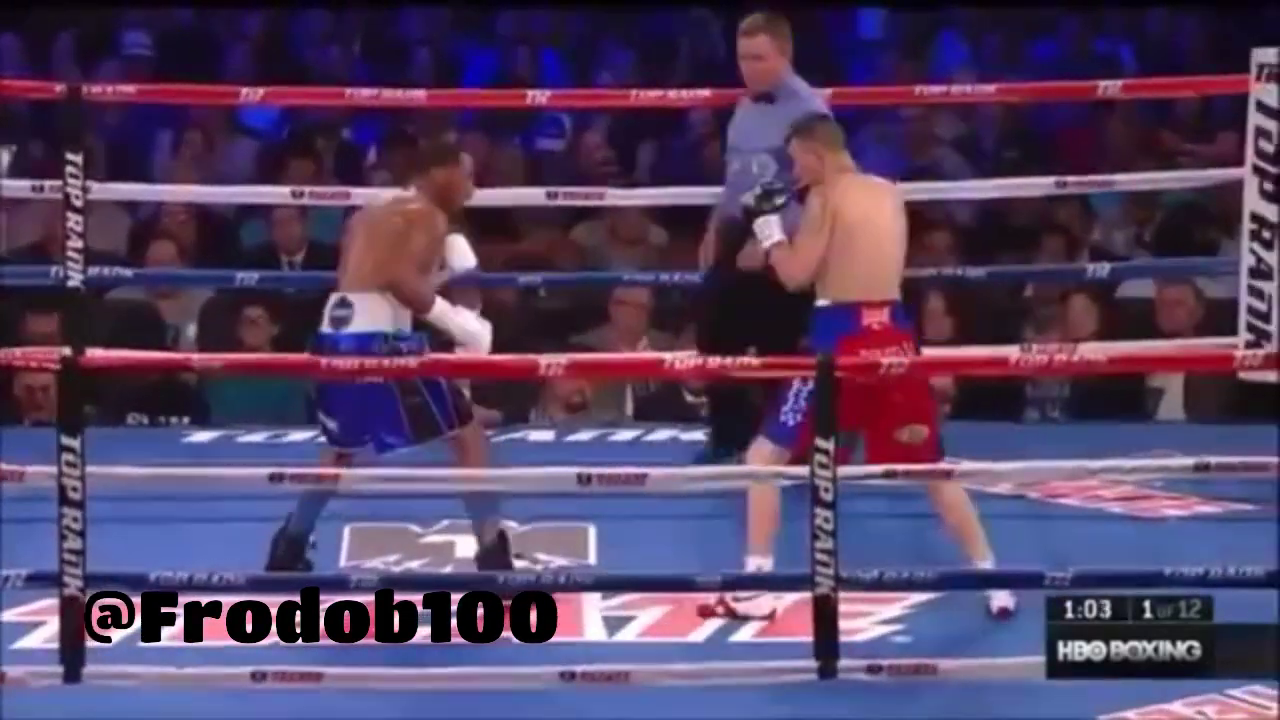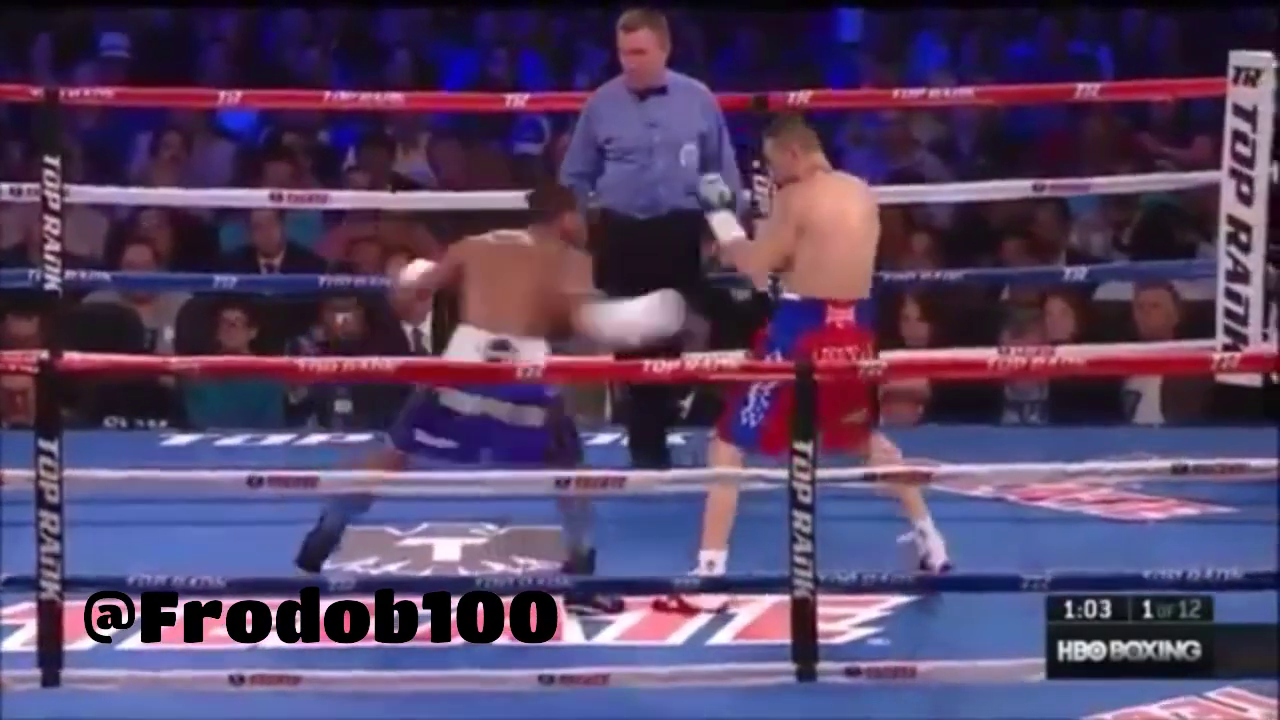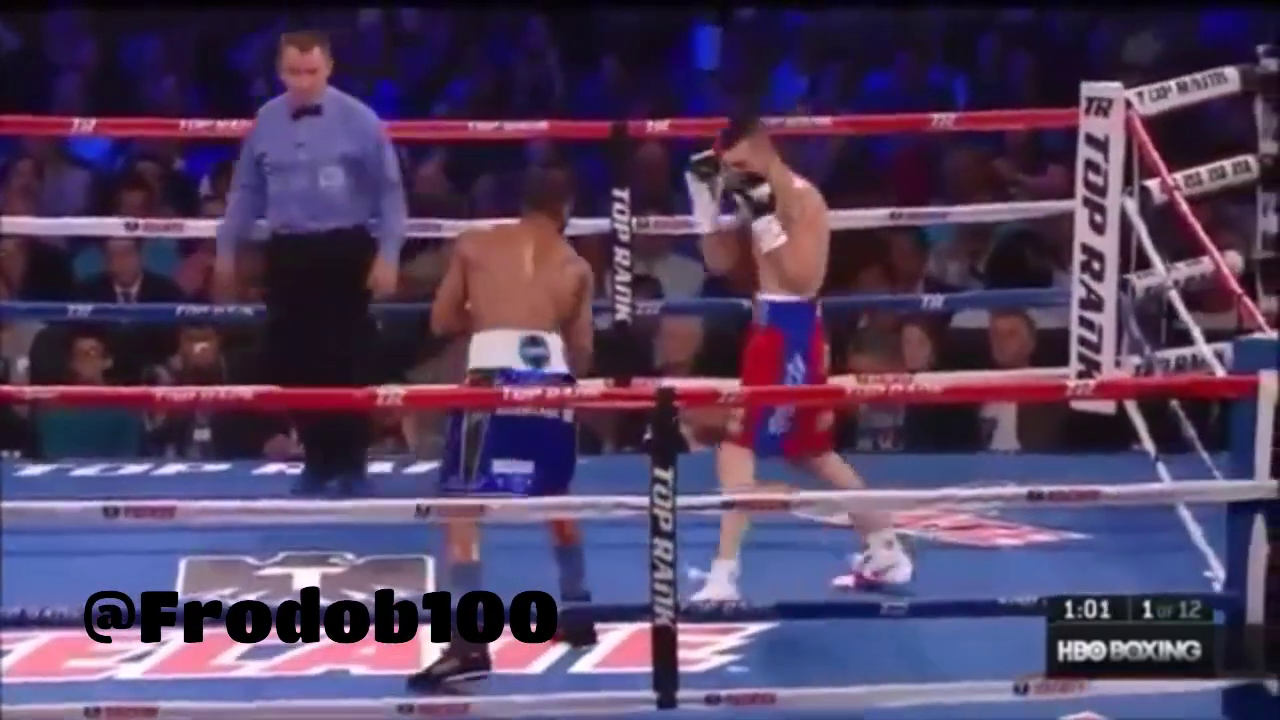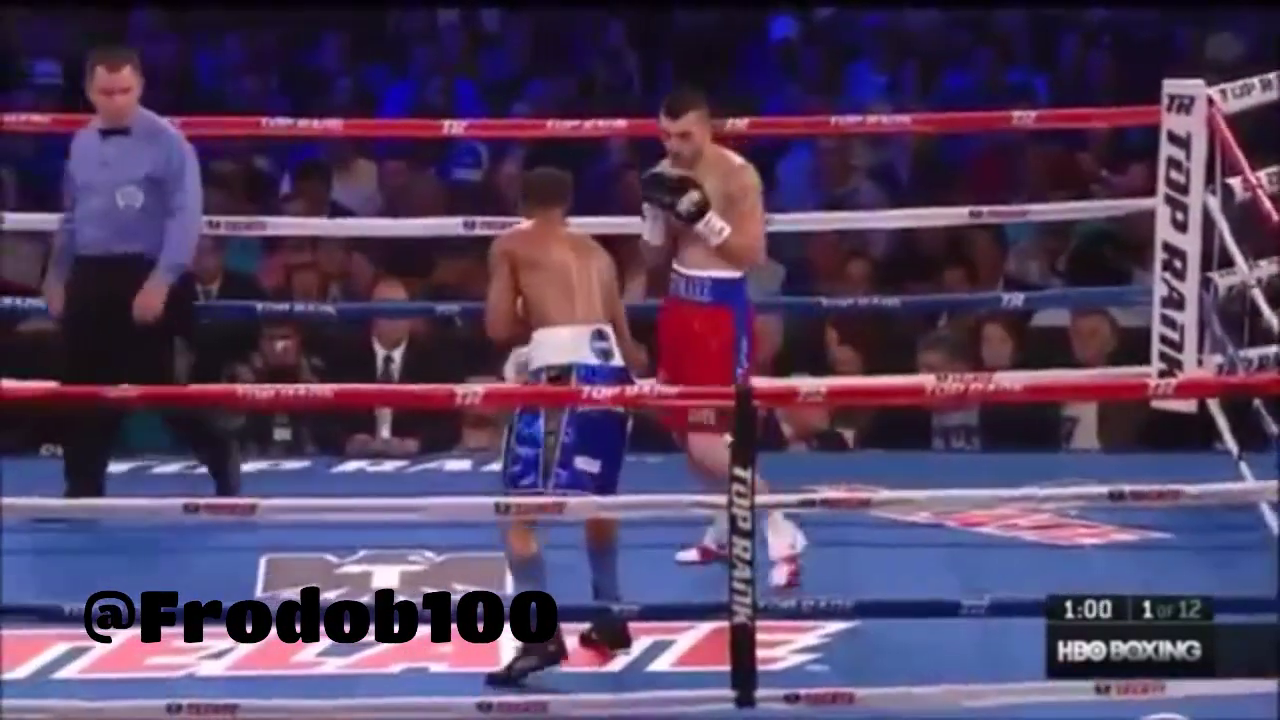
dt=1s
person 1, frame 1
left shoulder: (826, 196)
right shoulder: (890, 194)
left elbow: (797, 274)
left wrist: (765, 222)
left hip: (840, 339)
right hip: (893, 337)
left knee: (765, 456)
right knee: (927, 465)
left ankle: (755, 587)
right ankle: (993, 582)
person 1, frame 2
left shoulder: (795, 198)
right shoulder: (857, 194)
left elbow: (756, 270)
left wrist: (719, 214)
left hip: (804, 334)
right hip: (853, 331)
left knee: (730, 449)
right knee: (867, 435)
left ankle: (707, 573)
right ankle: (928, 545)
person 1, frame 3
left shoulder: (800, 198)
right shoulder: (762, 197)
left elbow: (800, 277)
right elbow: (719, 259)
left wrist: (762, 217)
right wrist: (704, 194)
left hip: (790, 335)
right hip: (775, 331)
left knee: (735, 452)
right knee: (815, 454)
left ankle: (722, 579)
right ankle: (885, 552)
person 1, frame 4
left shoulder: (736, 173)
right shoulder: (669, 174)
left elbow: (753, 252)
right elbow: (656, 253)
left wrist: (702, 215)
right wrist: (654, 211)
left hip: (723, 309)
right hip: (679, 304)
left knee: (706, 442)
right knee: (685, 430)
left ankle: (780, 530)
right ankle: (726, 527)
person 2, frame 1
left shoulder: (372, 212)
right shoulder: (429, 215)
right elbow: (401, 278)
left wrist: (441, 264)
right wrist: (455, 318)
left hip: (334, 337)
right hip: (380, 340)
left knee: (344, 449)
right knee: (468, 438)
left ankle: (288, 547)
right ankle: (493, 558)
person 2, frame 2
left shoulder: (479, 247)
right shoulder: (569, 264)
left elbow: (417, 284)
right elbow: (584, 317)
left wrist: (414, 274)
right wrist: (637, 316)
right hip: (527, 386)
left knee: (394, 458)
right knee: (571, 474)
left ankle: (324, 540)
right ankle: (580, 578)
person 2, frame 3
left shoulder: (473, 244)
right shoulder: (576, 266)
left elbow: (442, 322)
right elbow: (582, 355)
left hip: (494, 376)
right hip: (552, 379)
left knee: (463, 507)
right knee: (556, 499)
left ankle: (468, 643)
right ankle: (576, 617)
person 2, frame 4
left shoulder: (510, 245)
right shoulder: (598, 254)
left elbow: (499, 328)
left hip: (562, 374)
right hip: (611, 372)
right knee: (595, 497)
left ankle: (543, 635)
right ankle: (610, 620)
person 3, frame 1
left shoulder: (806, 109)
right shoulder: (745, 108)
right wrist: (715, 227)
right hip: (736, 239)
left knee: (778, 350)
right knee: (715, 338)
right ankle: (728, 433)
person 3, frame 2
left shoulder: (698, 99)
right shoulder: (601, 104)
left elbow: (722, 165)
right elbow: (577, 176)
left hip: (680, 233)
right hip: (621, 234)
left knee: (667, 341)
left ankle: (653, 440)
right ankle: (644, 442)
person 3, frame 3
left shoulder: (359, 120)
right shoulder: (266, 122)
left elbow: (389, 190)
right elbow: (246, 190)
left wrist: (387, 255)
right wrist: (227, 247)
left hip: (344, 250)
right hip: (286, 251)
left knee: (344, 357)
right knee: (289, 361)
left ankle: (348, 463)
right ankle: (323, 460)
person 3, frame 4
left shoulder: (167, 143)
right shoulder: (81, 144)
left elbow: (184, 218)
left wrist: (159, 281)
right wrist: (59, 275)
left hip: (147, 277)
right hip: (92, 277)
left knee: (152, 384)
right knee: (84, 387)
left ankle: (220, 456)
right ankle: (83, 492)
